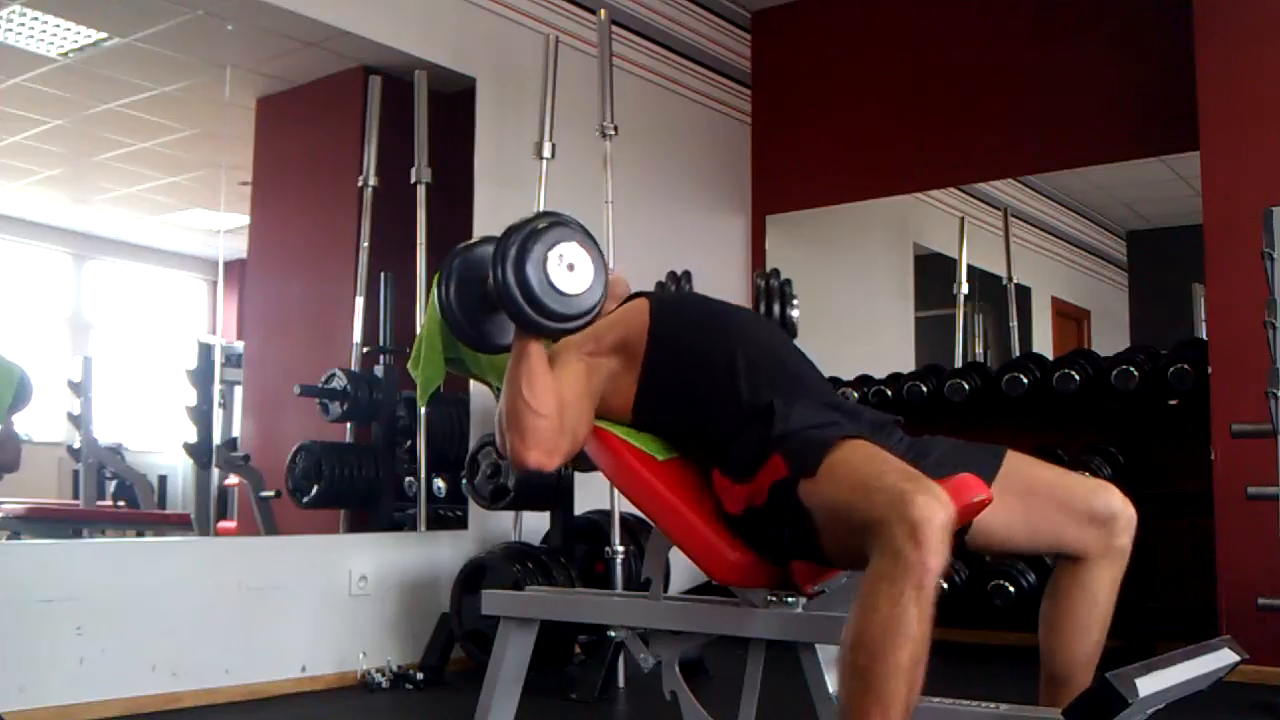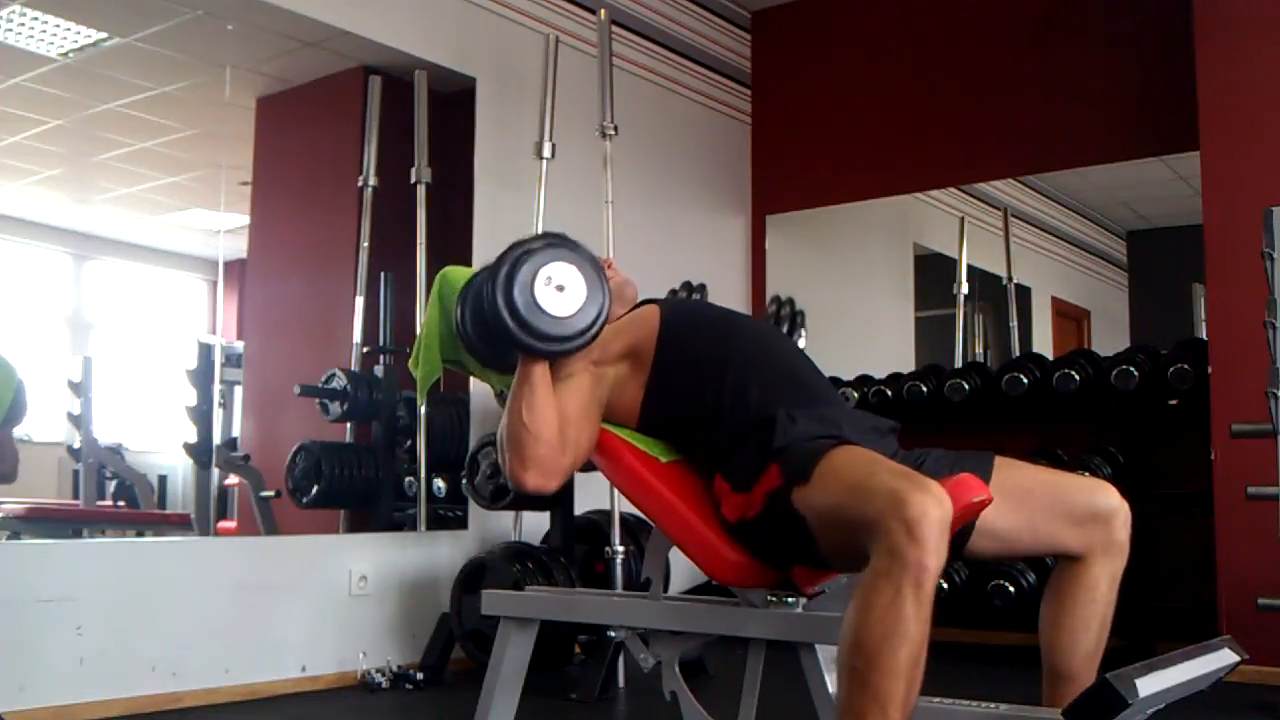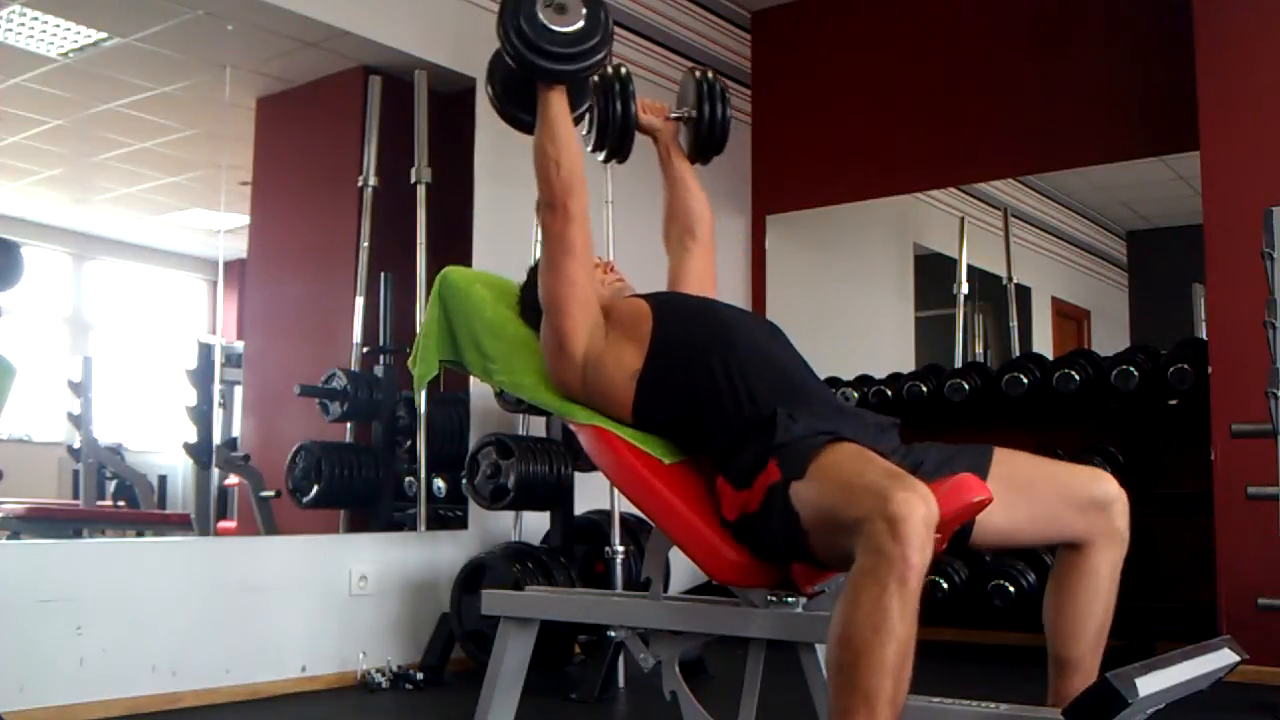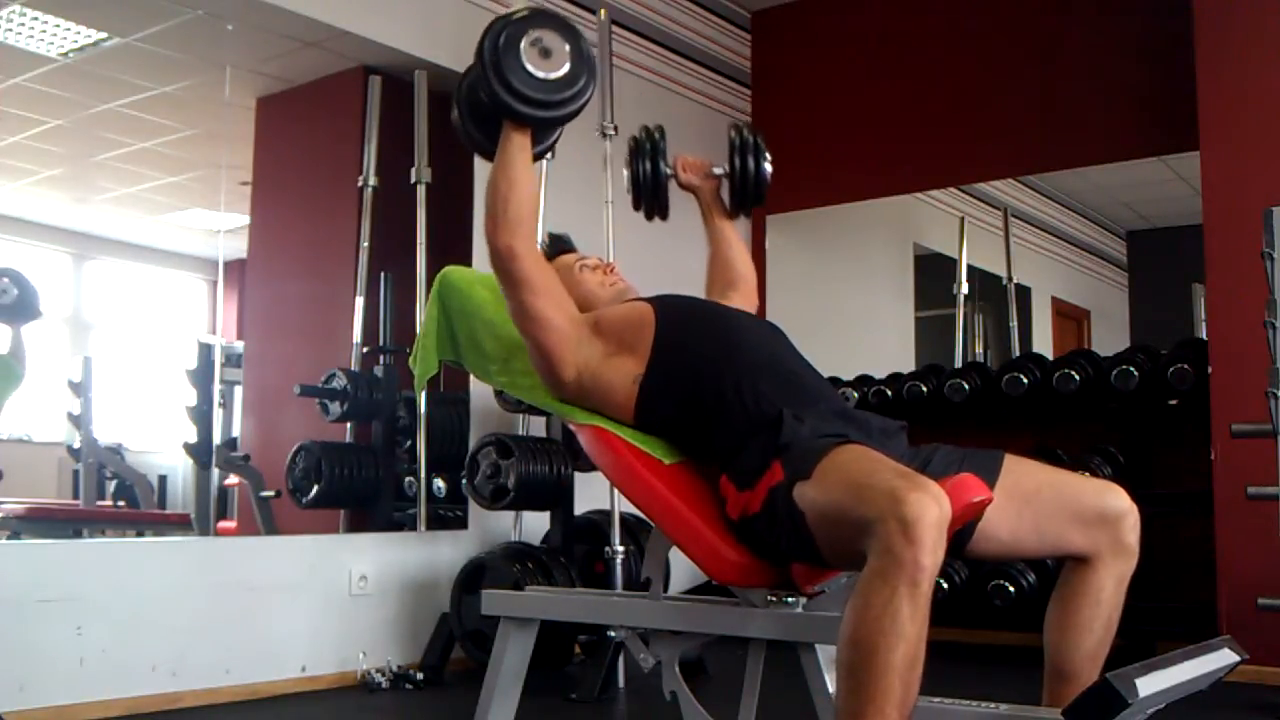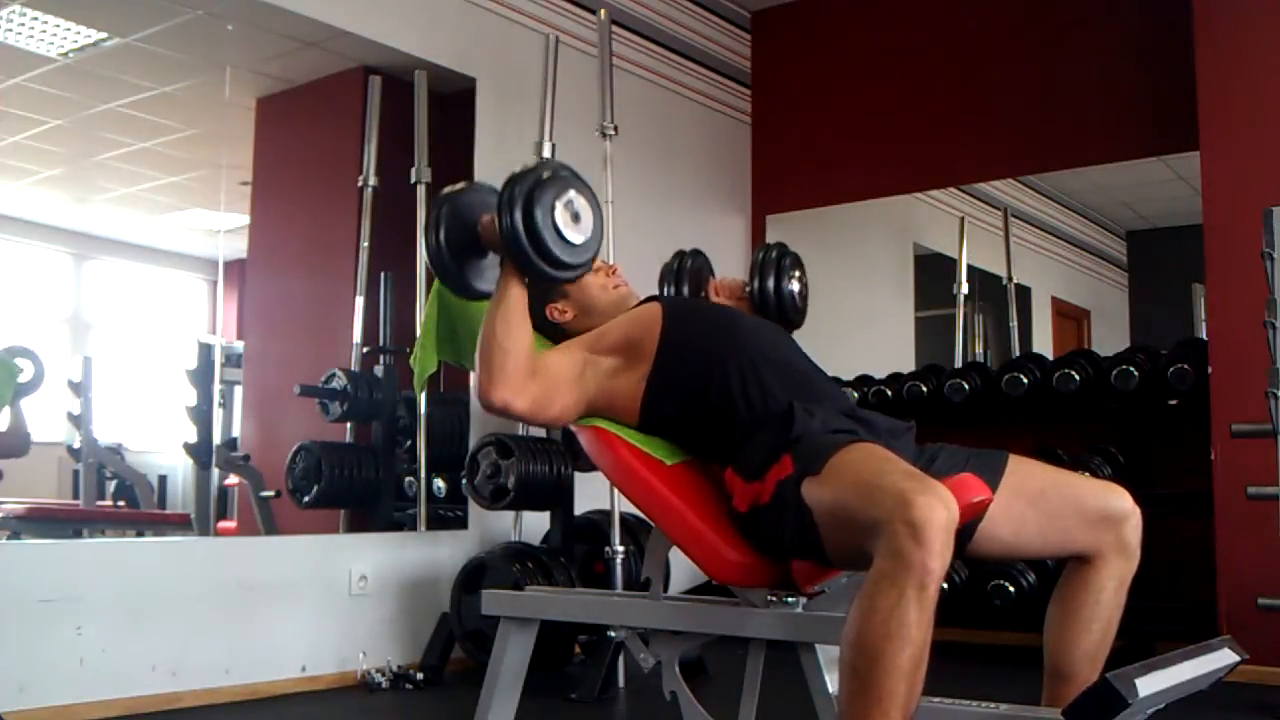
dt=1s
person 1, frame 1
left shoulder: (658, 323)
right shoulder: (587, 344)
right elbow: (536, 447)
left wrist: (754, 323)
right wrist: (529, 323)
left hip: (856, 431)
right hip: (780, 450)
left knee: (1106, 519)
right knee: (919, 522)
person 1, frame 2
left shoulder: (666, 332)
right shoulder: (593, 356)
right elbow: (534, 469)
left wrist: (765, 346)
right wrist: (536, 347)
left hip: (863, 441)
right hip: (782, 456)
left knee: (1102, 516)
right knee: (915, 517)
person 1, frame 3
left shoulder: (669, 319)
right shoulder: (579, 342)
left elbow: (692, 235)
right elbow: (561, 206)
left wrist: (667, 143)
right wrist: (555, 87)
left hip: (861, 438)
right hip: (777, 456)
left knee: (1100, 503)
right knee: (900, 517)
person 1, frame 4
left shoulder: (666, 332)
right shoulder: (579, 348)
left elbow: (738, 292)
right elbow: (512, 247)
left wrist: (710, 199)
right wrist: (518, 128)
left hip: (861, 435)
right hip: (780, 458)
left knee: (1110, 517)
right knee: (913, 516)
person 1, frame 5
left shoulder: (672, 336)
right shoulder: (587, 357)
right elbow: (508, 390)
left wrist: (746, 318)
right wrist: (514, 268)
left hip: (869, 433)
right hip: (790, 452)
left knee: (1113, 519)
right knee: (921, 521)
